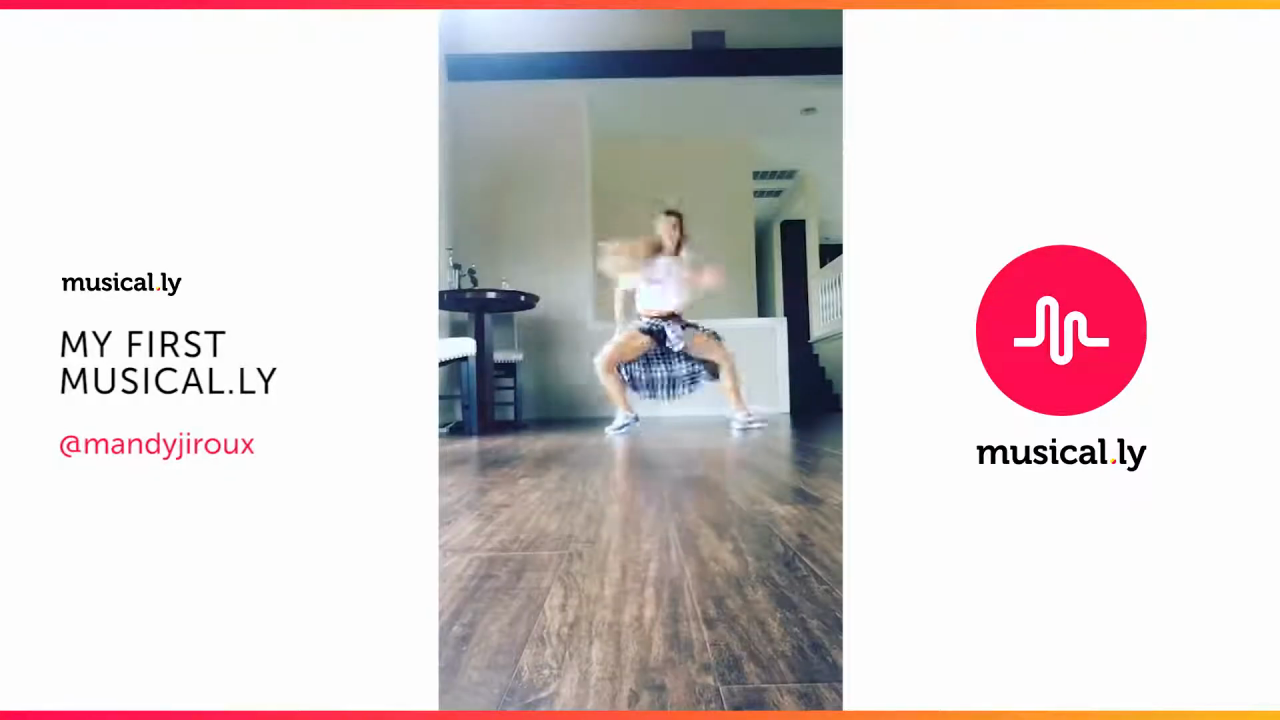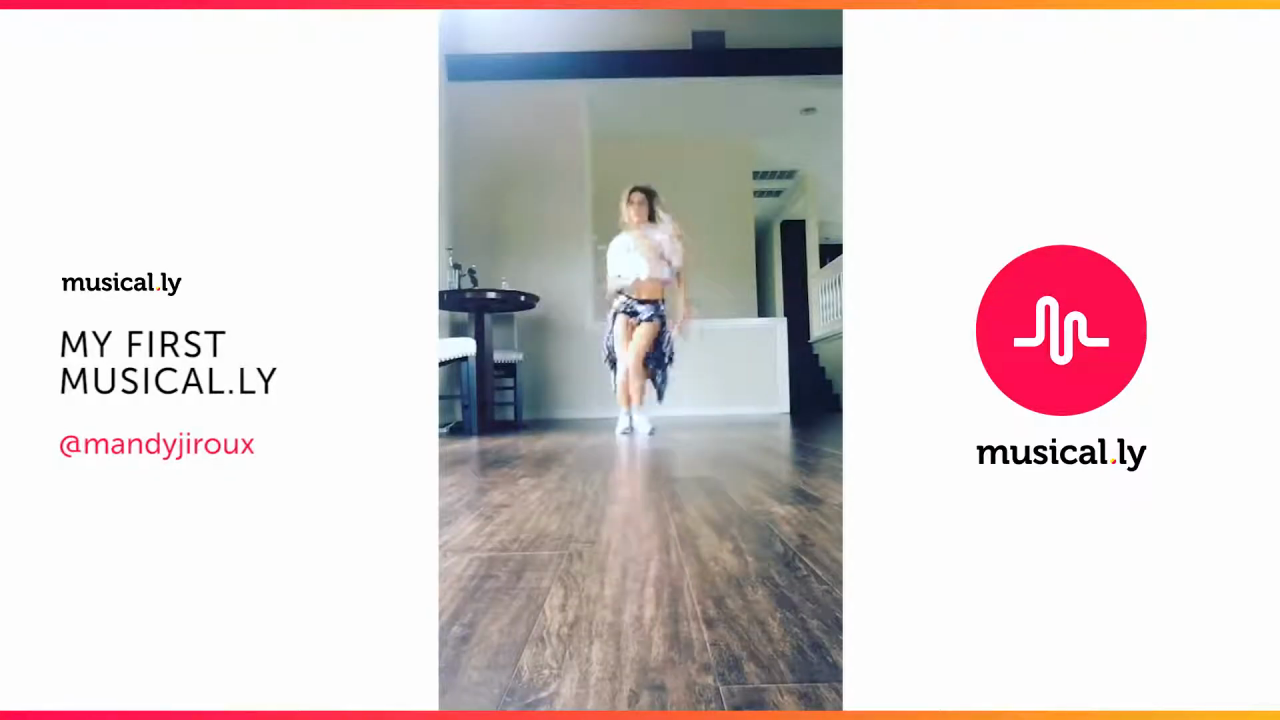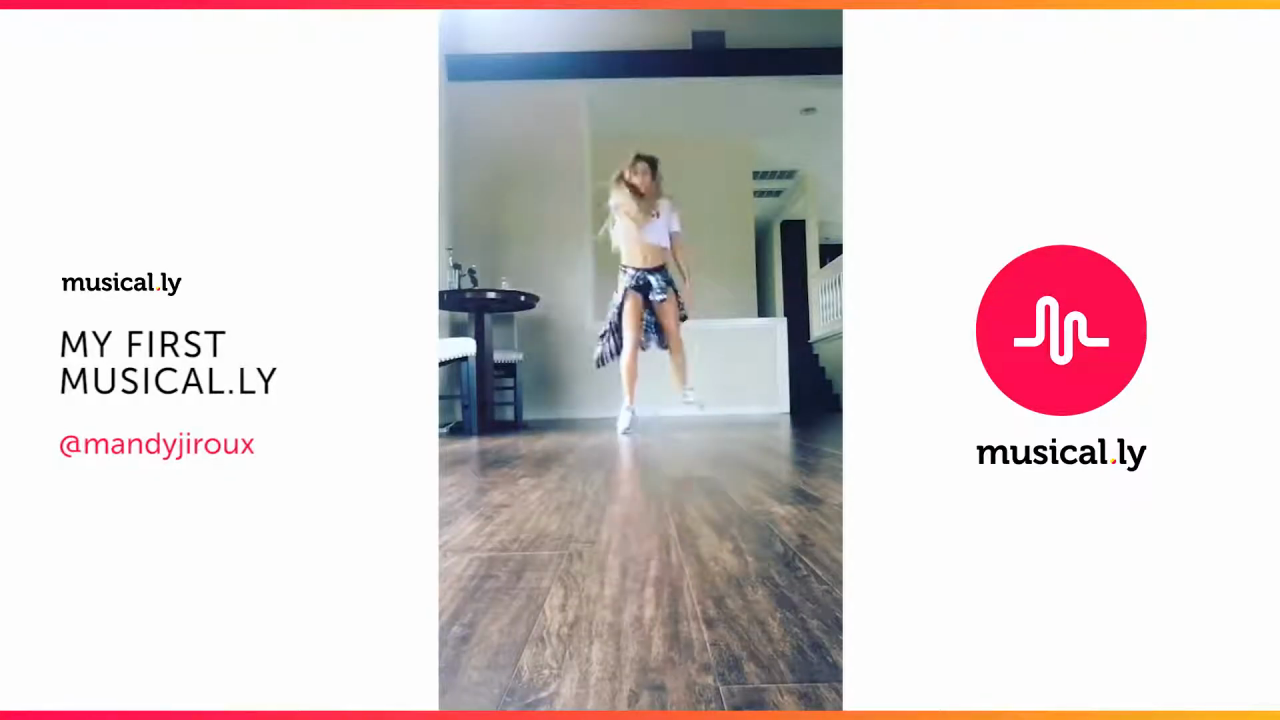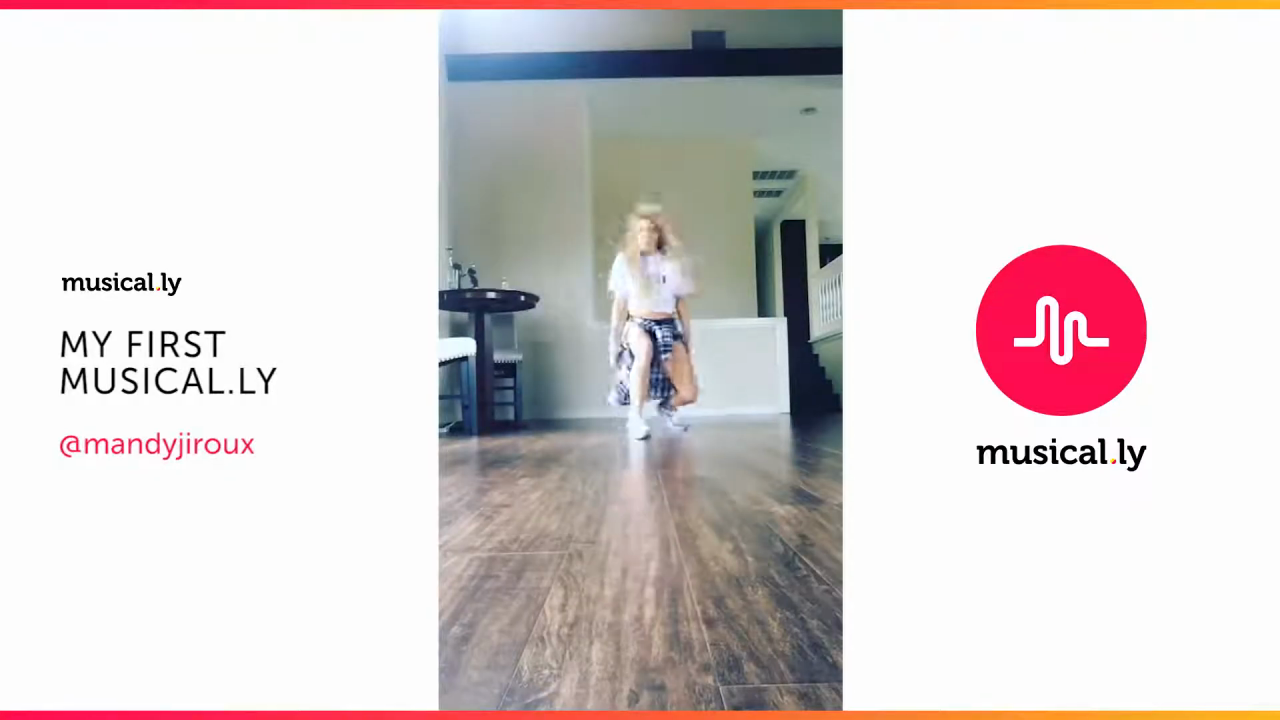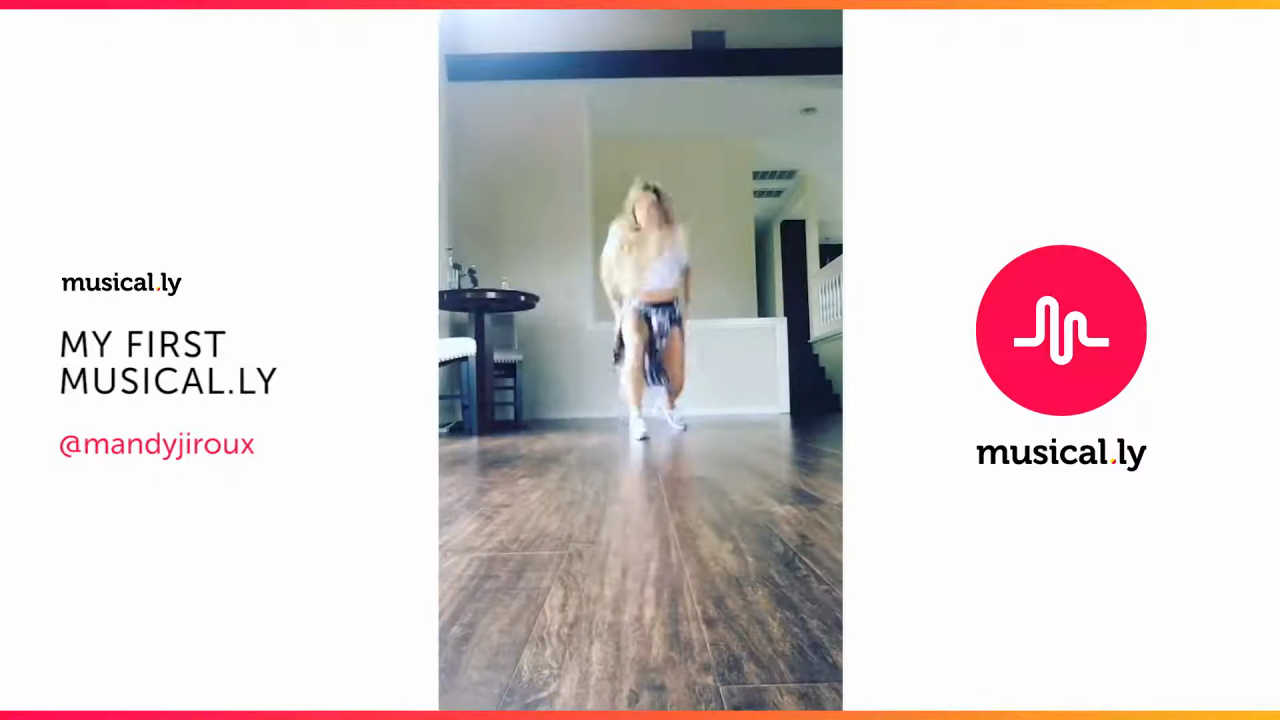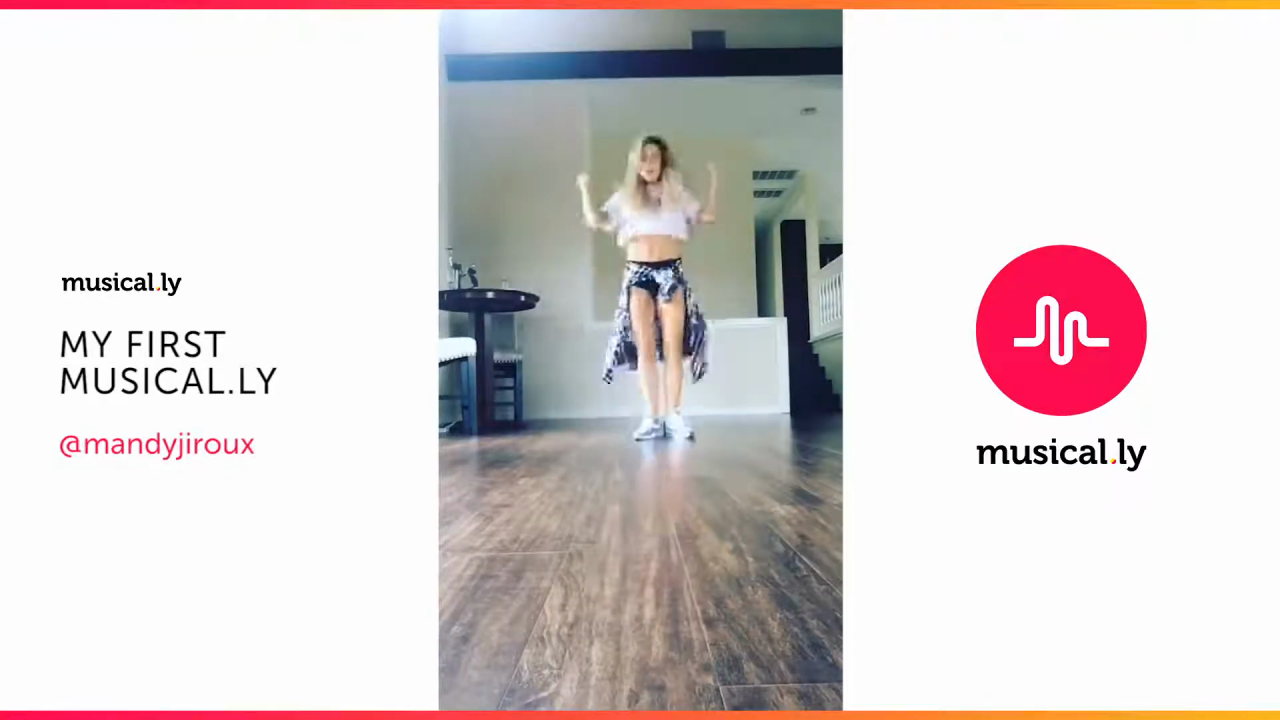
dt=0.4s
person 1, frame 1
left shoulder: (684, 262)
right shoulder: (641, 259)
right elbow: (621, 292)
right wrist: (620, 328)
left hip: (675, 324)
right hip: (645, 325)
left knee: (723, 357)
right knee: (603, 362)
left ankle: (740, 413)
right ankle: (626, 414)
person 1, frame 2
left shoulder: (666, 234)
right shoulder: (620, 243)
left elbow: (679, 273)
right elbow: (613, 283)
left wrist: (683, 307)
right wrist: (617, 286)
left hip: (654, 307)
right hip: (626, 304)
left knee: (634, 357)
right knee: (624, 360)
left ankle: (639, 413)
right ankle: (625, 415)
person 1, frame 3
left shoulder: (665, 206)
right shoulder: (621, 202)
left elbow: (675, 243)
right elbow: (623, 227)
left wrist: (686, 276)
left hip: (660, 275)
right hip: (631, 276)
left knee: (674, 337)
right knee: (630, 341)
left ankle: (684, 389)
right ankle: (627, 408)
person 1, frame 4
left shoulder: (674, 263)
right shoulder: (625, 260)
left elbow: (681, 304)
right elbow: (619, 302)
left wrist: (688, 342)
right wrist: (614, 338)
left hip: (668, 328)
right hip: (638, 324)
left knee: (688, 393)
right knee: (644, 352)
left ankle: (667, 407)
right ankle: (636, 417)
person 1, frame 5
left shoulder: (675, 236)
right shoulder: (620, 234)
left elbow: (685, 271)
right elbow: (607, 268)
left wrist: (684, 301)
right wrist: (615, 300)
left hip: (668, 310)
right hip: (635, 309)
left knee: (677, 381)
right knee: (634, 351)
left ankle: (670, 407)
right ankle: (636, 417)
person 1, frame 6
left shoulder: (678, 192)
right shoulder: (625, 196)
left elbow: (708, 216)
right elbow: (596, 223)
left wrist: (712, 182)
right wrist: (585, 190)
left hip: (671, 272)
right hip: (638, 273)
left knee: (673, 346)
right knee: (645, 347)
left ankle: (673, 415)
right ankle: (653, 418)
